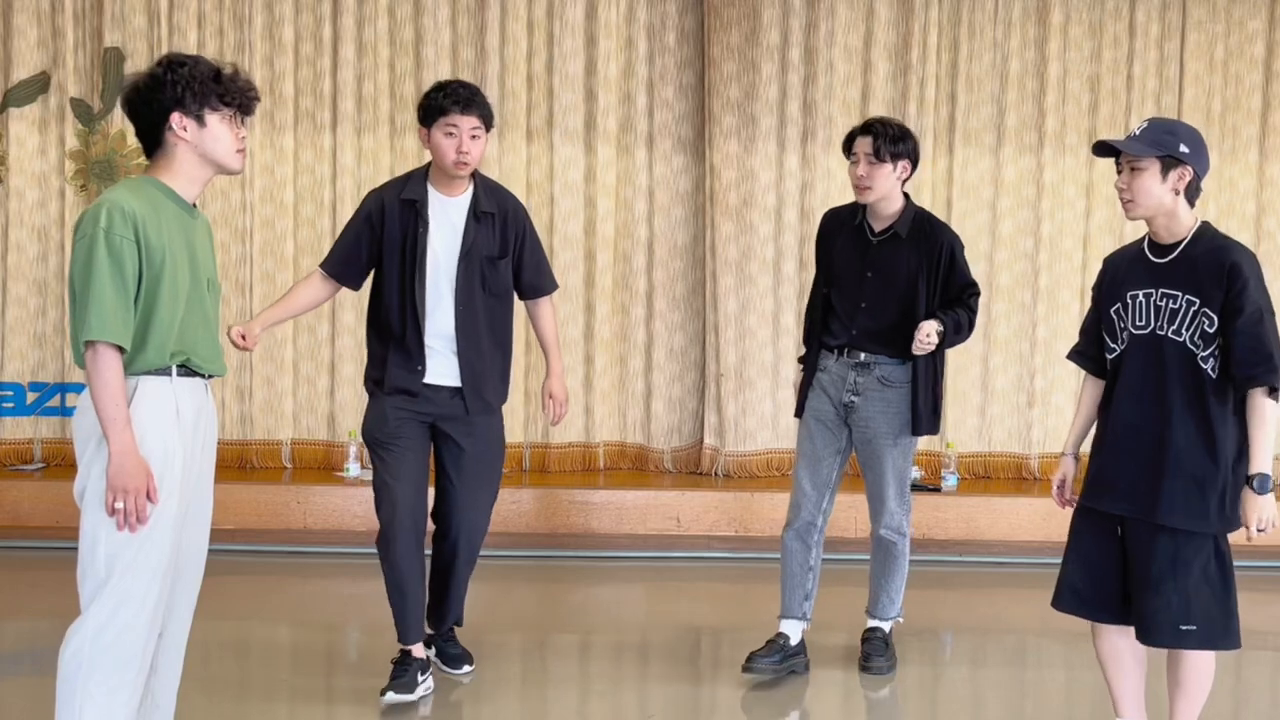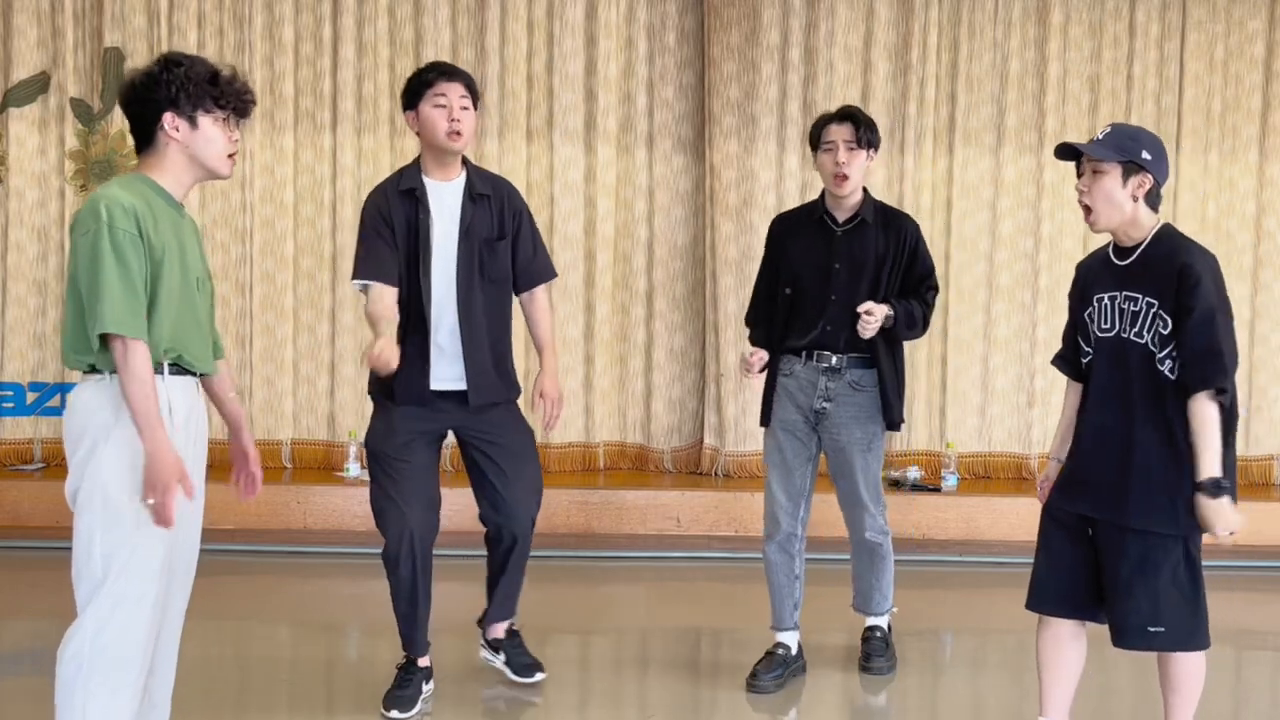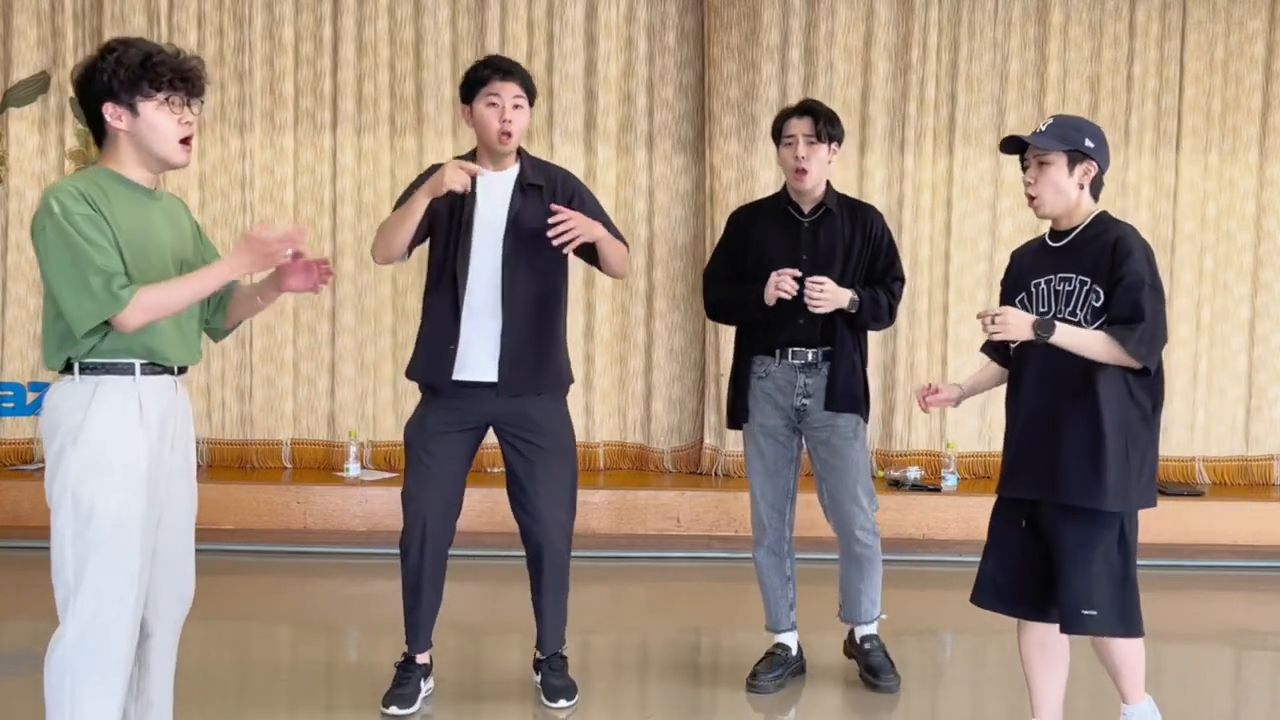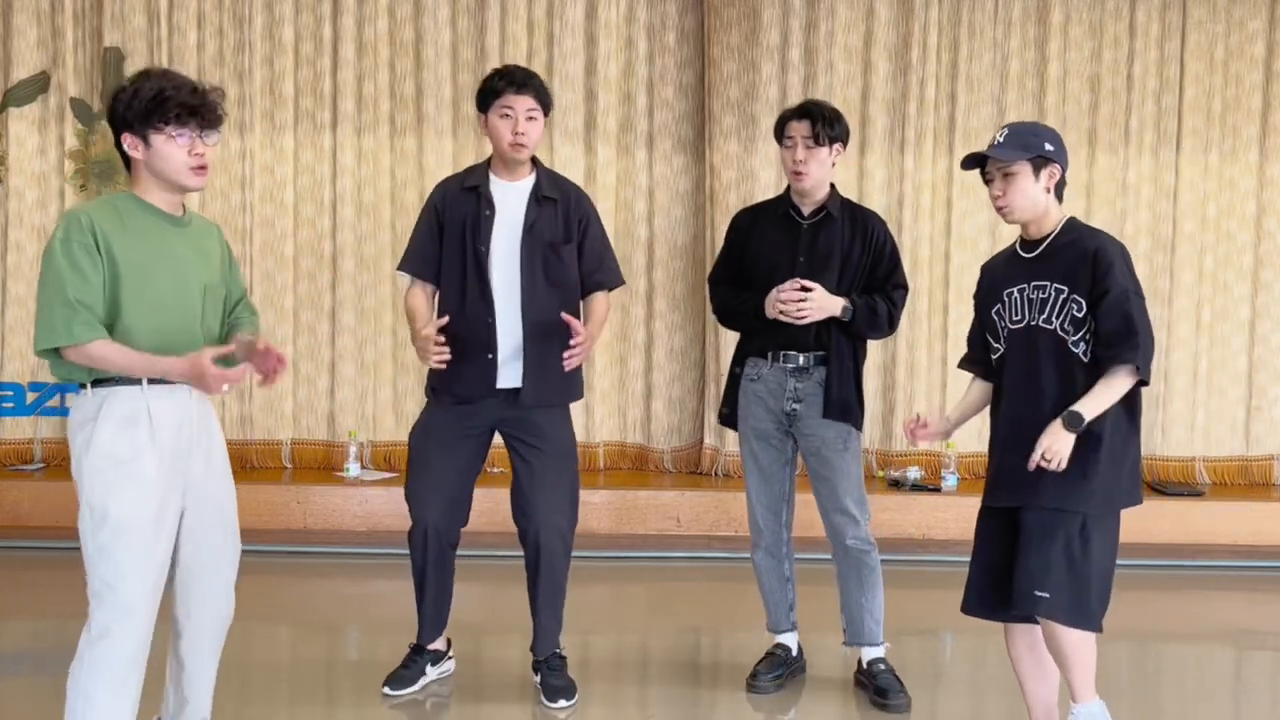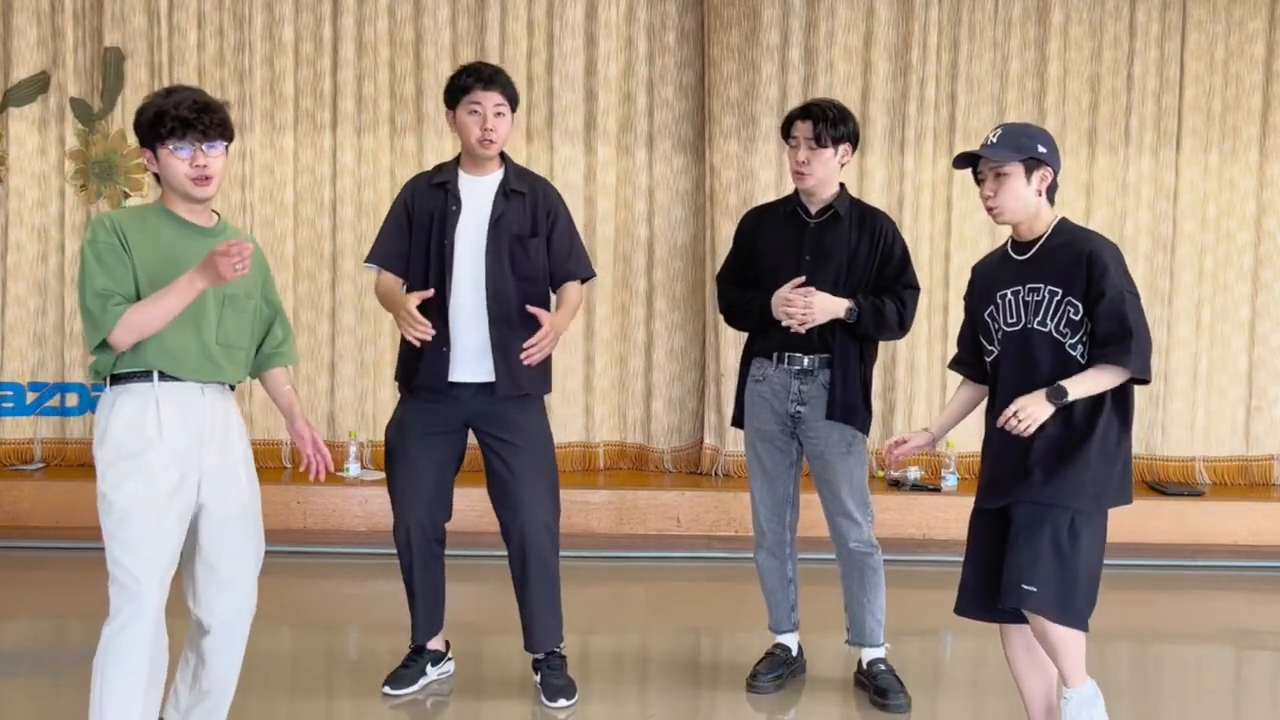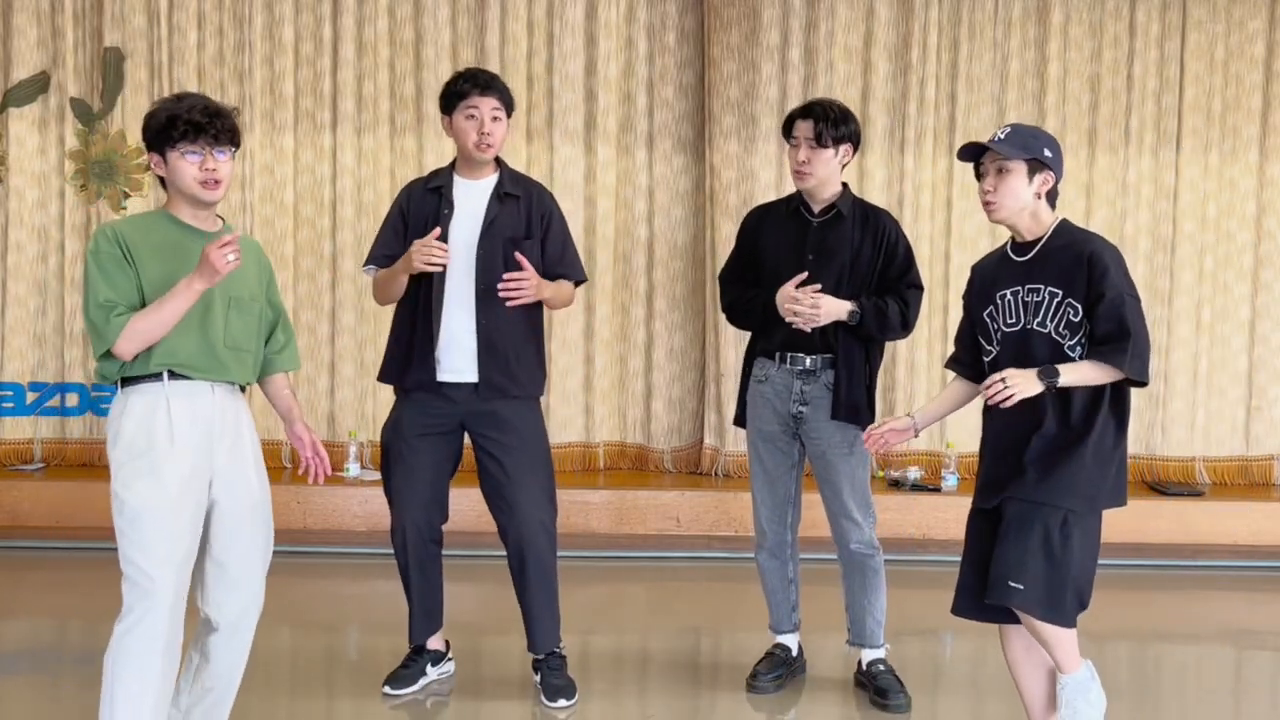
dt=0.4s
person 1, frame 1
left shoulder: (195, 221)
right shoulder: (119, 212)
right elbow: (101, 341)
right wrist: (123, 450)
left hip: (194, 412)
right hip: (140, 412)
left knee: (172, 599)
right knee: (122, 603)
person 1, frame 2
left shoulder: (183, 223)
right shoulder: (114, 207)
right elbow: (120, 333)
left wrist: (239, 428)
right wrist: (156, 444)
left hip: (175, 412)
right hip: (126, 413)
left knee: (164, 600)
right knee: (115, 602)
person 1, frame 3
left shoulder: (173, 210)
right shoulder: (71, 202)
left elbow: (218, 316)
right elbow: (125, 310)
left wrist: (274, 286)
right wrist: (231, 264)
left hip: (169, 406)
right hip: (102, 407)
left knee: (166, 595)
right knee: (102, 607)
person 1, frame 4
left shoulder: (209, 236)
right shoulder: (88, 225)
left elbow: (230, 329)
right elbow: (73, 341)
left wrist: (255, 351)
right wrist: (177, 367)
left hip: (197, 423)
right hip: (123, 422)
left knee: (210, 596)
right knee: (126, 606)
person 1, frame 5
left shoulder: (243, 246)
right shoulder: (115, 230)
left elbow: (267, 348)
right elbow: (119, 331)
left wrist: (297, 418)
right wrist: (200, 277)
left hip: (221, 419)
right hip: (143, 416)
left knee: (232, 596)
right knee: (140, 597)
person 1, frame 6
left shoulder: (248, 251)
right shoulder: (119, 238)
left elbow: (269, 352)
right elbow: (122, 340)
left wrist: (295, 421)
right wrist: (198, 279)
left hip: (232, 420)
right hip: (156, 414)
left knee: (239, 596)
right knee: (156, 594)
person 2, frame 1
left shoulder: (505, 211)
right shoulder: (387, 205)
left elbow: (537, 294)
right elbow: (330, 278)
left wrist: (554, 368)
right wrist: (262, 321)
left hip: (474, 392)
right hip: (399, 389)
left knee: (465, 521)
right knee: (401, 515)
left ankle: (443, 628)
right ankle: (412, 651)
person 2, frame 2
left shoulder: (500, 197)
right shoulder: (388, 200)
left elbow: (533, 286)
right elbow: (378, 287)
left wrist: (551, 368)
right wrist: (382, 342)
left hip: (488, 390)
right hip: (407, 396)
left knee: (517, 517)
right knee: (407, 530)
left ankle: (499, 628)
right ankle: (416, 662)
person 2, frame 3
left shoulder: (558, 187)
right shoulder: (439, 182)
left elbow: (622, 265)
right elbow: (382, 252)
left wrist: (595, 237)
right wrist: (430, 191)
left hip: (533, 386)
right hip: (449, 385)
left knee: (548, 523)
right knee: (424, 520)
left ankle: (551, 655)
right ankle: (417, 660)
person 2, frame 4
left shoulder: (569, 202)
right shoulder: (451, 197)
left elbow: (599, 289)
right elbow: (420, 284)
left wrist: (590, 331)
right wrist: (422, 332)
left hip: (540, 392)
right hip: (458, 389)
left knee: (548, 525)
right knee: (431, 519)
left ankle: (548, 655)
right ankle: (432, 645)
person 2, frame 5
left shoulder: (538, 196)
right shoulder: (421, 193)
left elbow: (572, 280)
right elbow: (384, 279)
left wrist: (558, 322)
right wrist: (400, 303)
left hip: (511, 387)
right hip: (431, 385)
left knee: (533, 521)
right knee: (416, 519)
left ankle: (547, 654)
right ankle: (430, 647)
person 2, frame 6
left shoulder: (532, 200)
right shoulder: (417, 197)
left elbow: (568, 288)
right elbow: (380, 290)
left wrist: (539, 288)
right wrist: (407, 264)
left hip: (506, 389)
right hip: (425, 388)
left knee: (531, 521)
right knee: (412, 519)
left ankle: (548, 654)
right ankle: (430, 646)
person 3, frame 1
left shoulder: (1230, 265)
right shoulder: (1118, 268)
right wrist: (1071, 449)
left hip: (1192, 478)
right hip: (1114, 474)
left knee: (1188, 618)
right knee: (1100, 603)
person 3, frame 2
left shoulder: (1189, 266)
right shoulder: (1091, 272)
left elbow: (1208, 382)
left wrist: (1211, 481)
right wrist: (1057, 454)
left hip: (1159, 478)
right hip: (1090, 474)
left knee: (1168, 618)
right knee: (1059, 600)
person 3, frame 3
left shoulder: (1122, 247)
right shoulder: (1025, 260)
left elbow: (1139, 345)
left wrist: (1043, 328)
right wrist: (958, 391)
left hip: (1098, 462)
right hip: (1030, 460)
left knee: (1098, 600)
right knee: (1030, 599)
person 3, frame 4
left shoulder: (1099, 255)
right shoulder: (997, 271)
left elbow: (1131, 360)
left wrist: (1071, 422)
right wrist: (947, 424)
left hip: (1082, 465)
right hip: (1013, 465)
left knee: (1055, 595)
right knee: (1013, 602)
person 3, frame 5
left shoulder: (1093, 256)
right shoulder: (988, 273)
left elbow: (1128, 357)
left wrist: (1054, 395)
right wrist: (933, 433)
left hip: (1074, 460)
right hip: (1005, 462)
left knee: (1042, 589)
right knee: (1006, 602)
person 3, frame 6
left shoulder: (1093, 257)
right shoulder: (987, 273)
left elbow: (1126, 358)
left wrist: (1044, 376)
right wrist: (916, 422)
left hip: (1072, 459)
right hip: (1004, 460)
left knee: (1028, 585)
right knee: (1003, 602)
person 4, frame 1
left shoulder: (935, 239)
right shoulder: (834, 226)
left elbow: (965, 307)
left wrist: (938, 328)
right wrist: (811, 359)
left hip: (891, 384)
right hip: (829, 377)
left knee: (890, 517)
right knee: (805, 510)
left ankle: (879, 628)
right ankle: (791, 635)
person 4, frame 2
left shoulder: (898, 230)
right shoulder: (787, 228)
left elbow: (923, 305)
right elbow: (765, 302)
left wrist: (888, 315)
right wrist: (759, 347)
left hip: (858, 385)
right hip: (793, 381)
left knee: (866, 517)
right knee: (783, 520)
left ankle: (876, 625)
right ankle: (786, 642)
person 4, frame 3
left shoulder: (863, 221)
right shoulder: (749, 221)
left elbow: (889, 300)
right elbow: (714, 298)
left wrist: (847, 298)
right wrist: (761, 295)
left hip: (834, 381)
right hip: (766, 381)
left knee: (857, 517)
right knee: (769, 522)
left ankle: (863, 633)
right ankle: (785, 643)
person 4, frame 4
left shoulder: (864, 227)
right shoulder: (751, 223)
left elbow: (890, 309)
right elbow: (721, 299)
left wrist: (838, 306)
right wrist: (763, 305)
left hip: (828, 386)
right hip: (761, 381)
left knee: (850, 526)
right knee: (767, 524)
left ankle: (872, 658)
right ankle: (785, 644)
person 4, frame 5
left shoulder: (873, 227)
right shoulder: (760, 222)
left elbow: (901, 310)
right elbow: (729, 299)
left wrist: (842, 308)
right wrist: (769, 305)
left hip: (834, 388)
right hip: (767, 383)
left knee: (854, 528)
right knee: (771, 524)
left ankle: (872, 657)
right ankle: (786, 644)
person 4, frame 6
left shoulder: (876, 226)
right shoulder: (763, 222)
left elbow: (905, 309)
right elbow: (731, 298)
left wrist: (846, 310)
right wrist: (774, 303)
left hip: (837, 387)
right hip: (770, 382)
left knee: (855, 529)
right knee: (772, 524)
left ankle: (871, 656)
right ankle: (785, 643)
